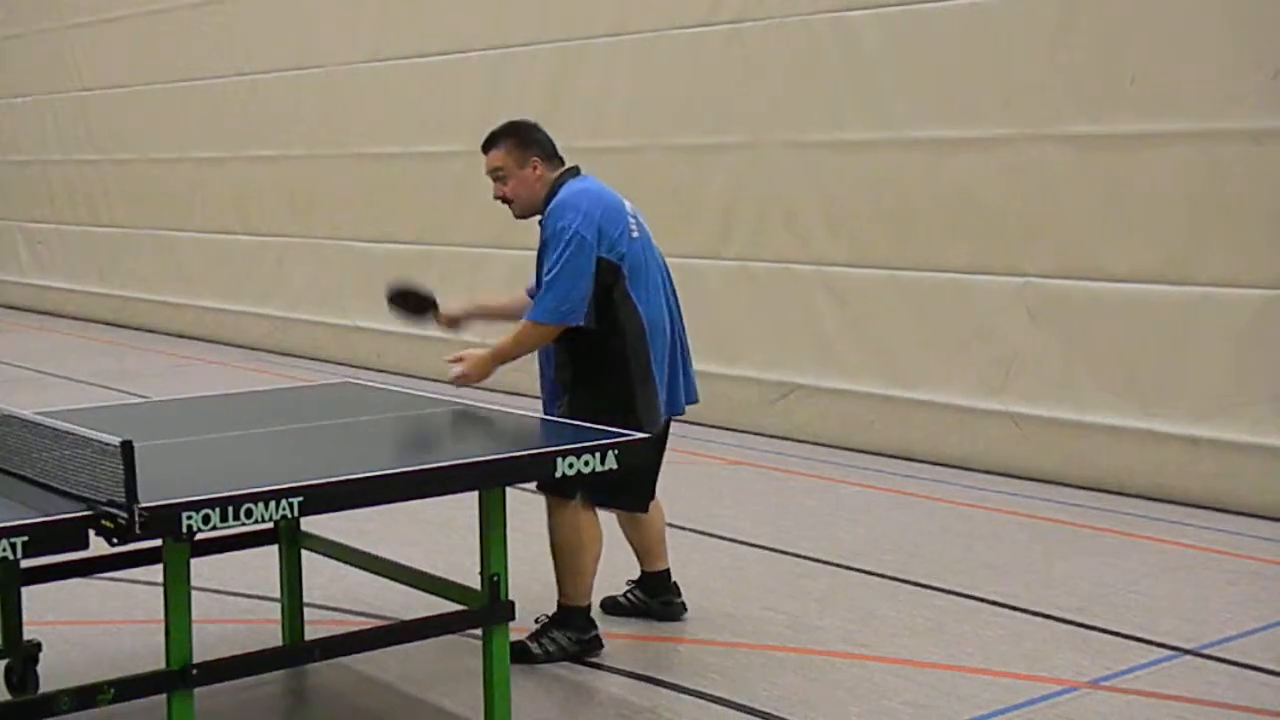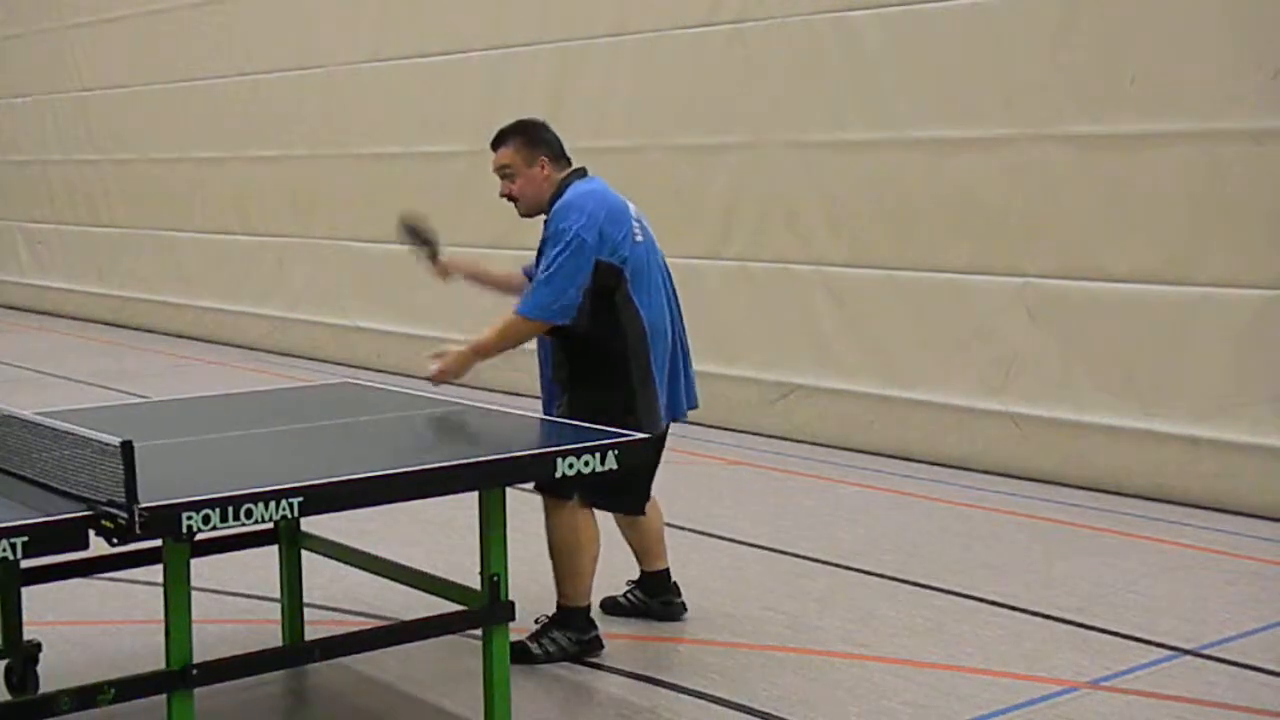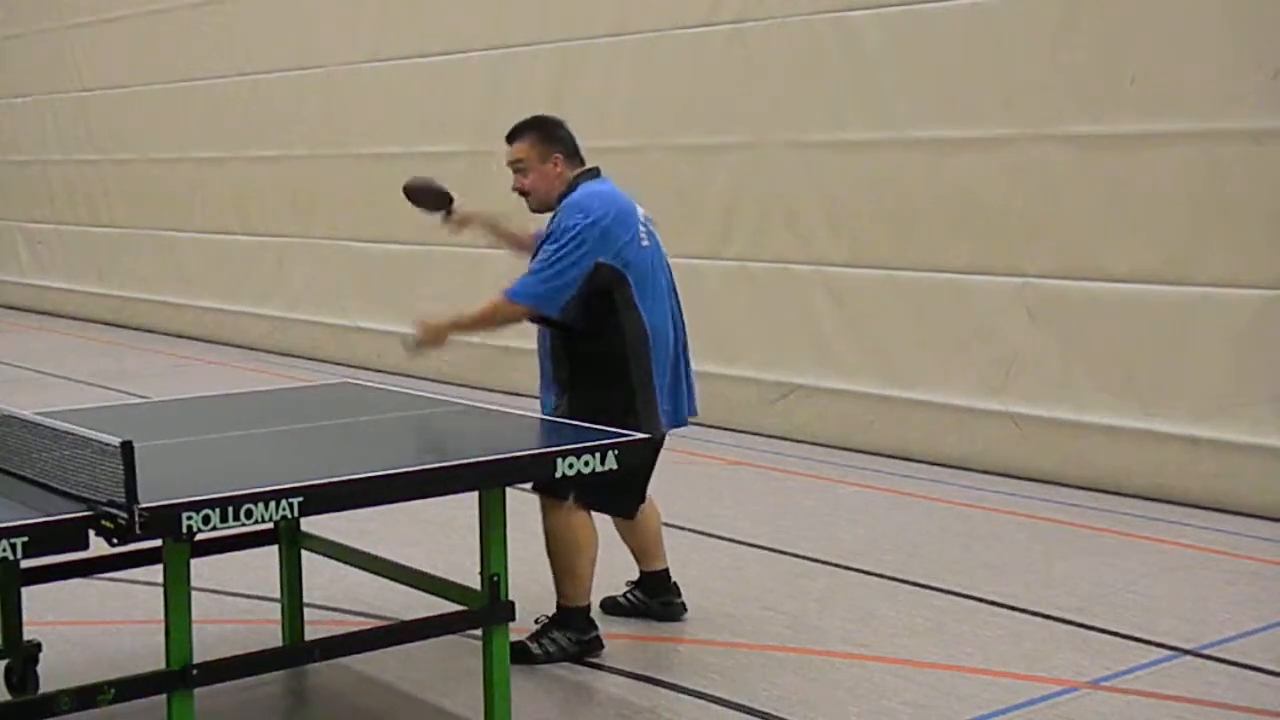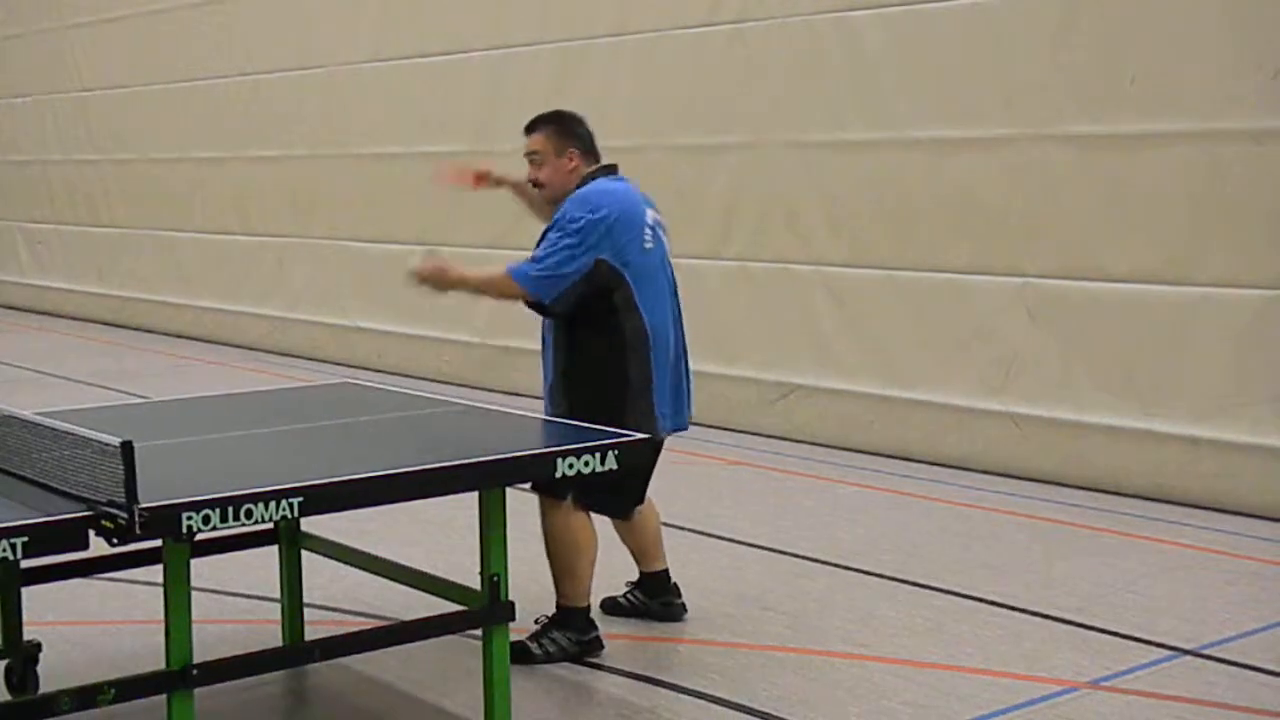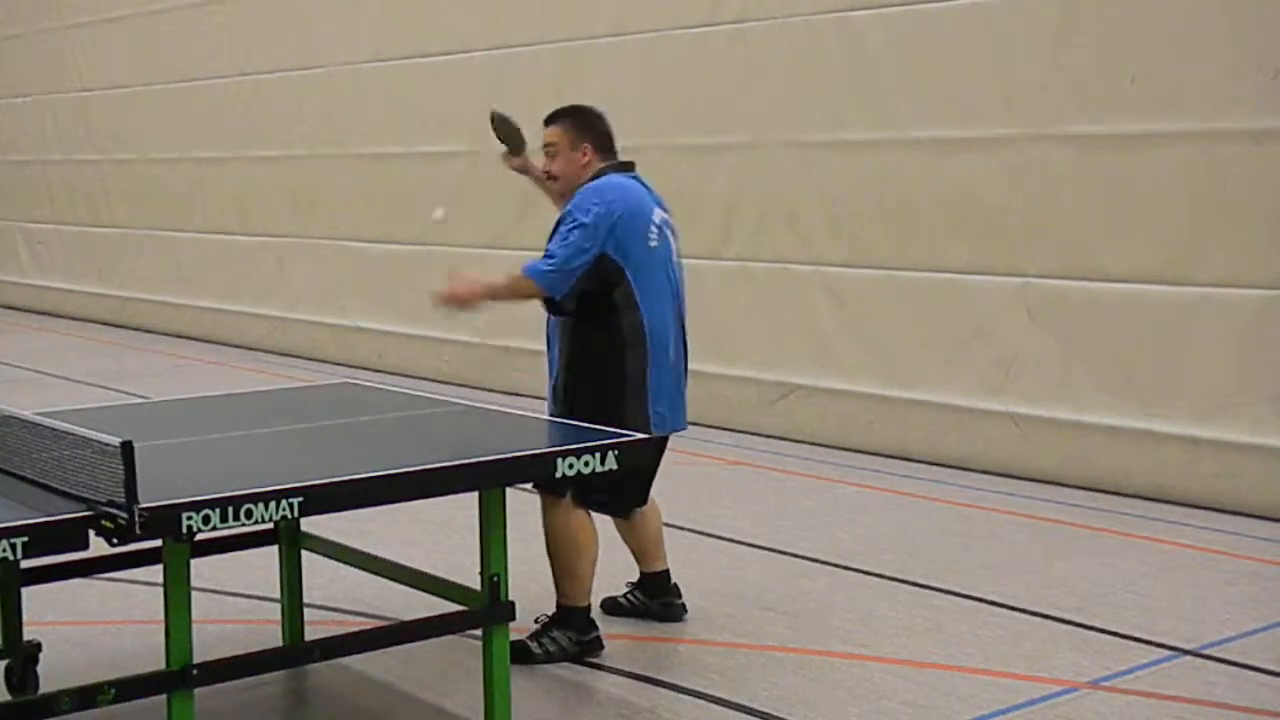
dt=0.1s
person 1, frame 1
left shoulder: (572, 209)
right shoulder: (584, 200)
left elbow: (554, 314)
right elbow: (545, 300)
left wrist: (489, 360)
right wrist: (475, 311)
left hip: (612, 381)
right hip: (636, 374)
left knee: (569, 492)
right knee: (626, 486)
left ankle: (573, 624)
right ankle: (658, 588)
person 1, frame 2
left shoulder: (579, 210)
right shoulder: (589, 203)
left elbow: (538, 310)
right elbow: (541, 280)
left wrist: (469, 355)
right wrist: (471, 271)
left hip: (615, 384)
right hip: (637, 378)
left knee: (566, 492)
right knee: (624, 488)
left ankle: (574, 625)
right ankle: (658, 588)
person 1, frame 3
left shoulder: (587, 210)
right shoulder: (598, 202)
left elbow: (530, 298)
right elbow: (549, 261)
left wrist: (450, 326)
right wrist: (489, 224)
left hip: (611, 387)
right hip: (635, 380)
left knee: (562, 493)
right knee: (619, 489)
left ankle: (573, 624)
right ankle: (658, 588)
person 1, frame 4
left shoulder: (595, 204)
right shoulder: (618, 198)
left elbow: (534, 280)
left wrist: (454, 279)
right wrist: (516, 187)
left hip: (611, 388)
right hip: (640, 383)
left knee: (563, 495)
right knee: (620, 490)
left ankle: (573, 625)
right ankle: (658, 589)
person 1, frame 5
left shoulder: (603, 198)
right shoulder: (633, 195)
left elbow: (548, 276)
left wrist: (475, 291)
right wrist: (536, 176)
left hip: (611, 386)
right hip: (645, 382)
left knee: (563, 492)
right knee: (623, 489)
left ankle: (574, 624)
right ankle: (659, 589)
